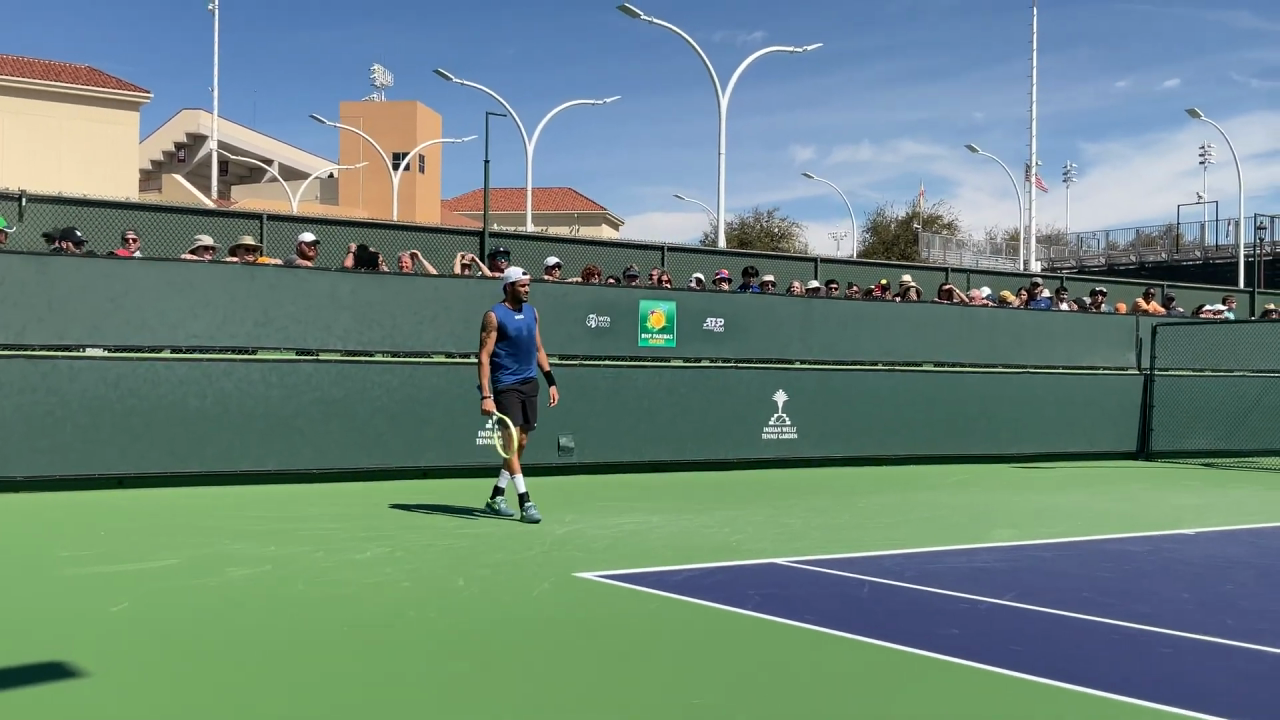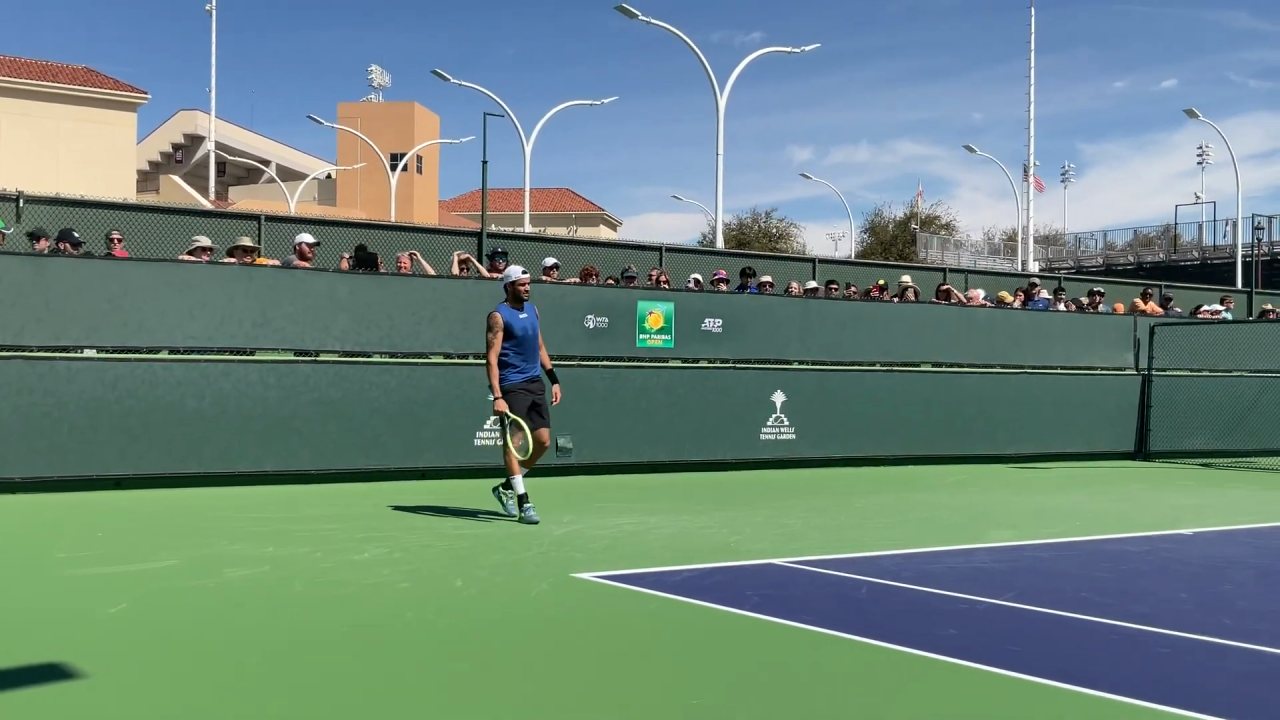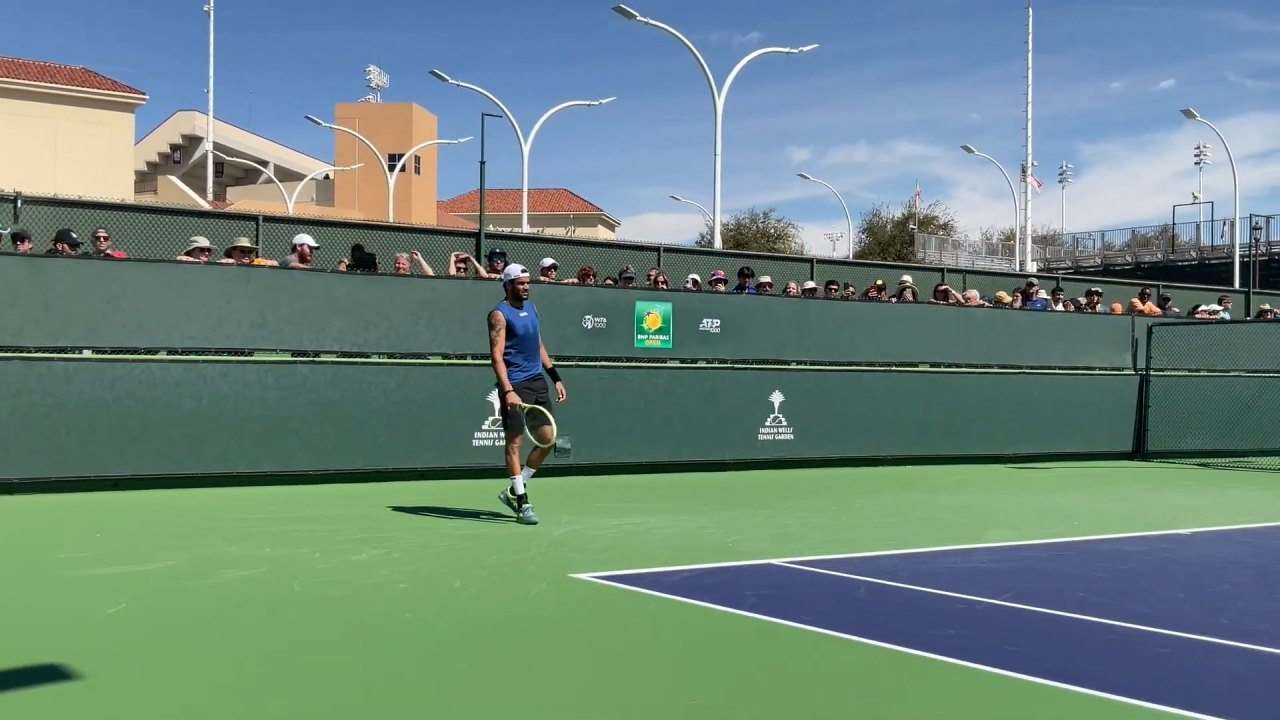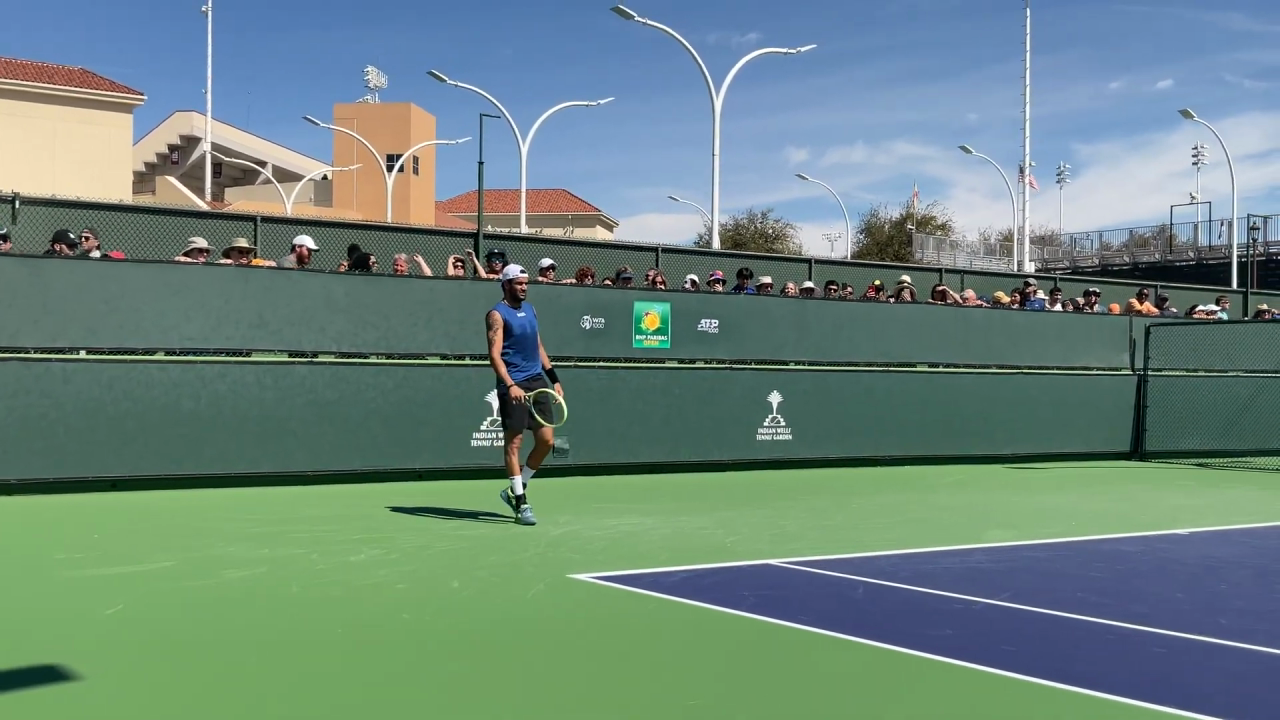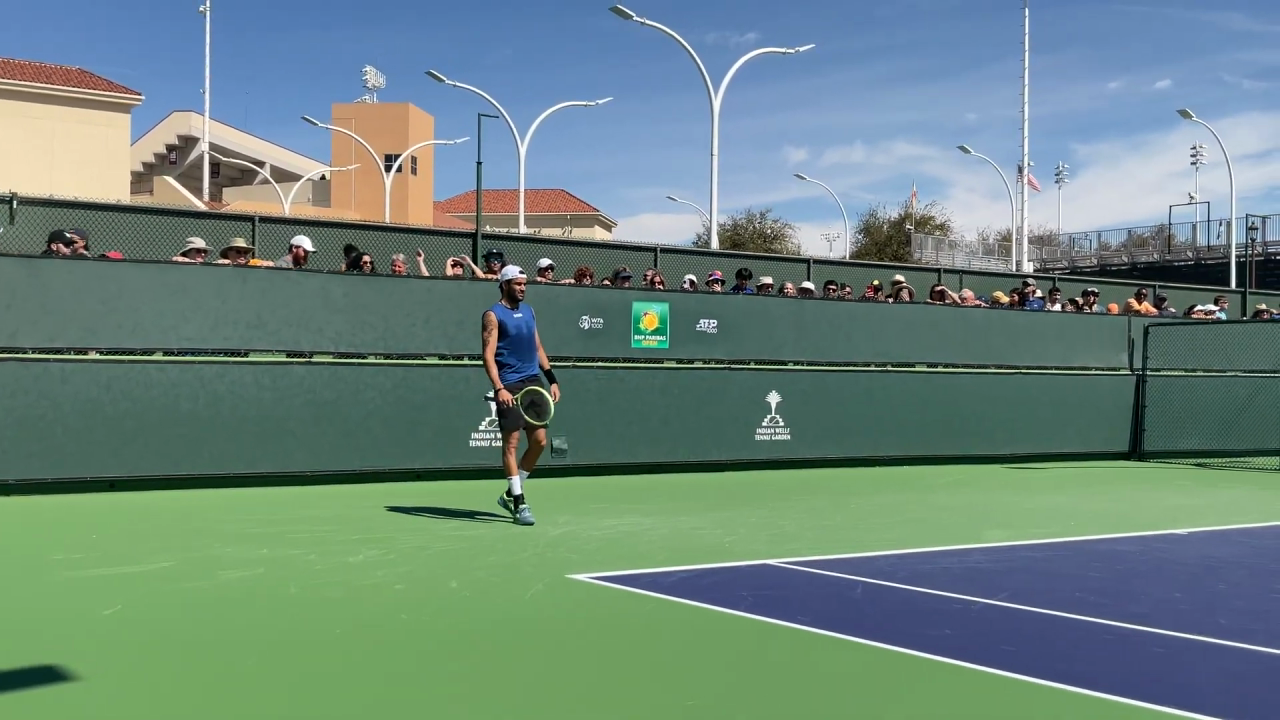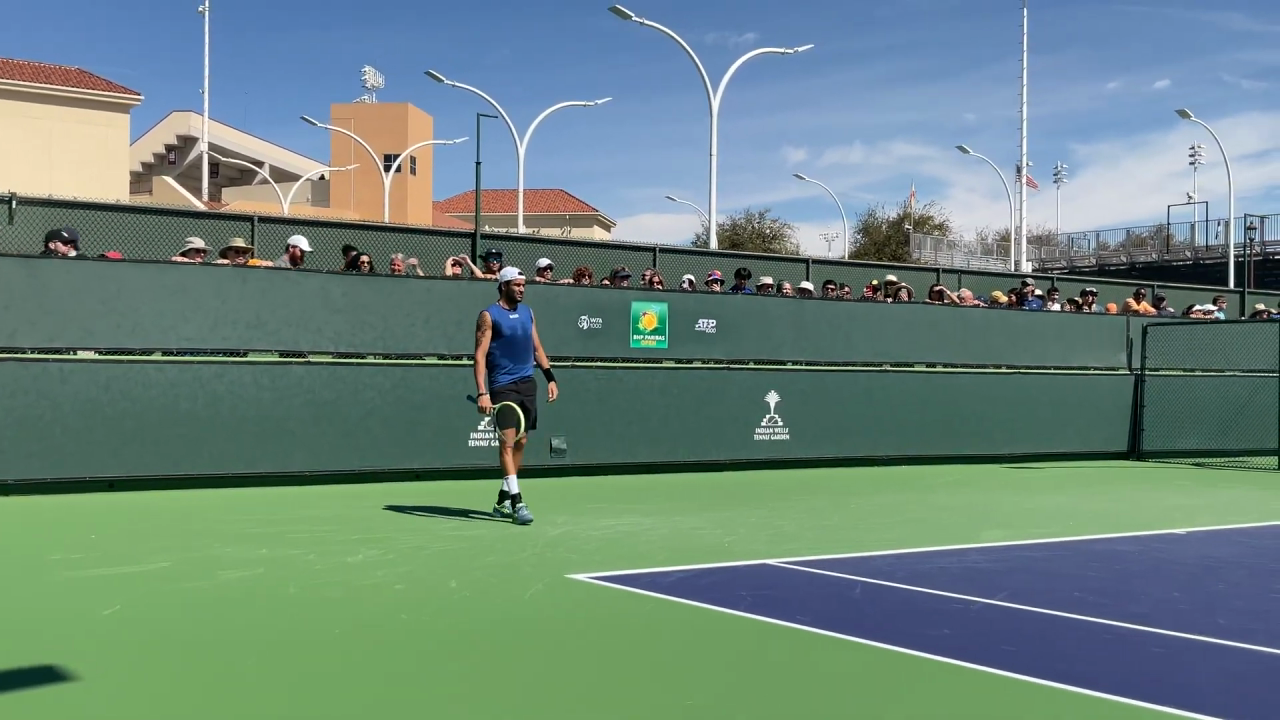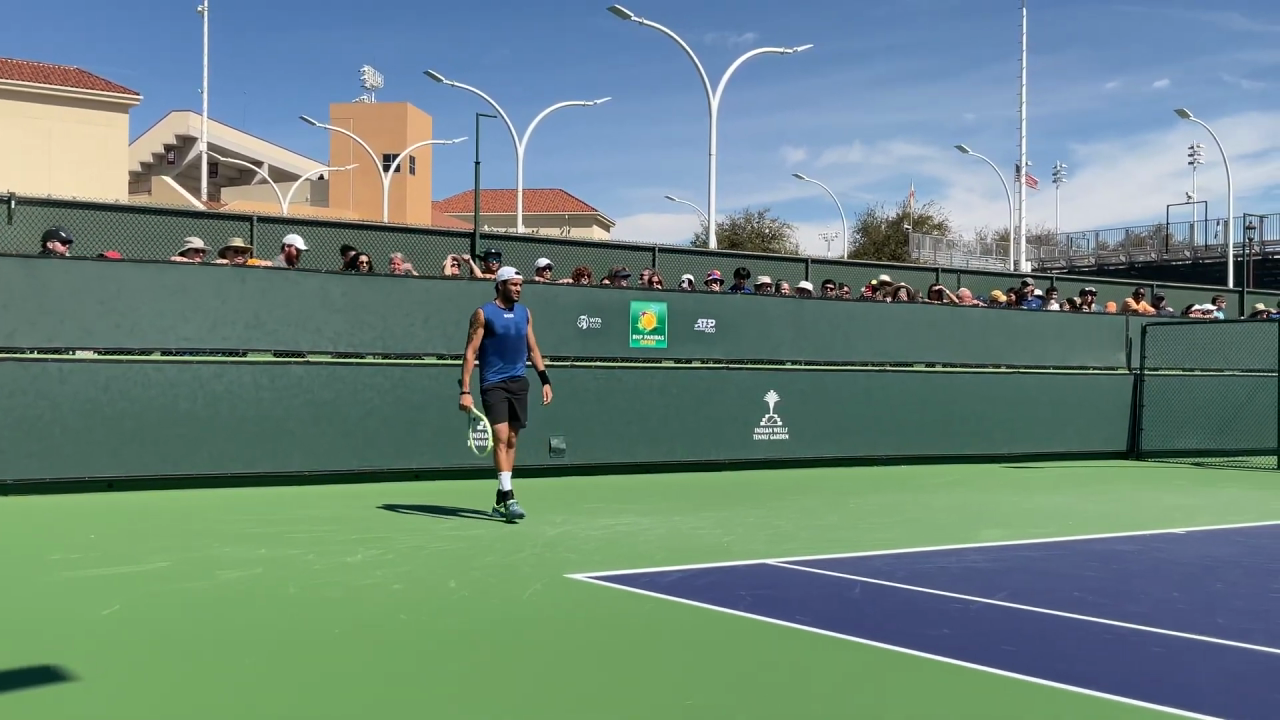
dt=0.2s
person 1, frame 1
left shoulder: (532, 312)
right shoulder: (494, 316)
right elbow: (484, 357)
left wrist: (551, 382)
right wrist: (486, 395)
left hip: (530, 385)
right hip: (506, 386)
left knee: (520, 443)
left ankle: (496, 498)
right ankle: (525, 503)
person 1, frame 2
left shoulder: (532, 310)
right shoulder: (498, 316)
right elbow: (492, 358)
left wrist: (554, 380)
right wrist: (497, 396)
left hip: (536, 384)
right hip: (513, 386)
left knee: (542, 442)
left ankle: (506, 487)
right ankle: (524, 504)
person 1, frame 3
left shoulder: (531, 308)
right shoulder: (499, 314)
right elbow: (497, 356)
left wrist: (556, 378)
right wrist: (508, 390)
left hip: (538, 382)
right hip: (516, 385)
left knee: (547, 440)
right knee: (514, 443)
left ankle: (516, 490)
right ankle: (523, 504)
person 1, frame 4
left shoulder: (530, 309)
right shoulder: (497, 314)
right elbow: (495, 355)
left wrist: (554, 379)
right wrist: (510, 385)
left hip: (538, 382)
right hip: (514, 386)
left knee: (546, 441)
right knee: (513, 443)
left ankle: (516, 490)
right ankle: (522, 504)
person 1, frame 5
left shoulder: (528, 311)
right shoulder: (493, 315)
right elbow: (488, 356)
left wrist: (552, 380)
right wrist: (499, 388)
left hip: (533, 382)
right hip: (510, 387)
left knee: (539, 442)
right knee: (511, 443)
left ankle: (511, 494)
right ankle: (519, 504)
person 1, frame 6
left shoulder: (528, 312)
right shoulder: (489, 315)
left elbow: (537, 348)
right elbow: (480, 356)
left wrist: (550, 378)
right wrist: (482, 393)
left hip: (527, 384)
right hip: (502, 386)
left knee: (520, 443)
right knee: (507, 443)
left ankle: (503, 501)
right ankle: (517, 503)
person 1, frame 7
left shoulder: (525, 313)
right shoulder: (483, 314)
left elbow: (533, 350)
right elbow: (470, 353)
left wrist: (545, 381)
right wrist: (465, 391)
left hip: (519, 383)
right hip: (494, 385)
left knee: (511, 441)
right knee: (500, 440)
left ankle: (500, 501)
right ankle: (509, 500)
